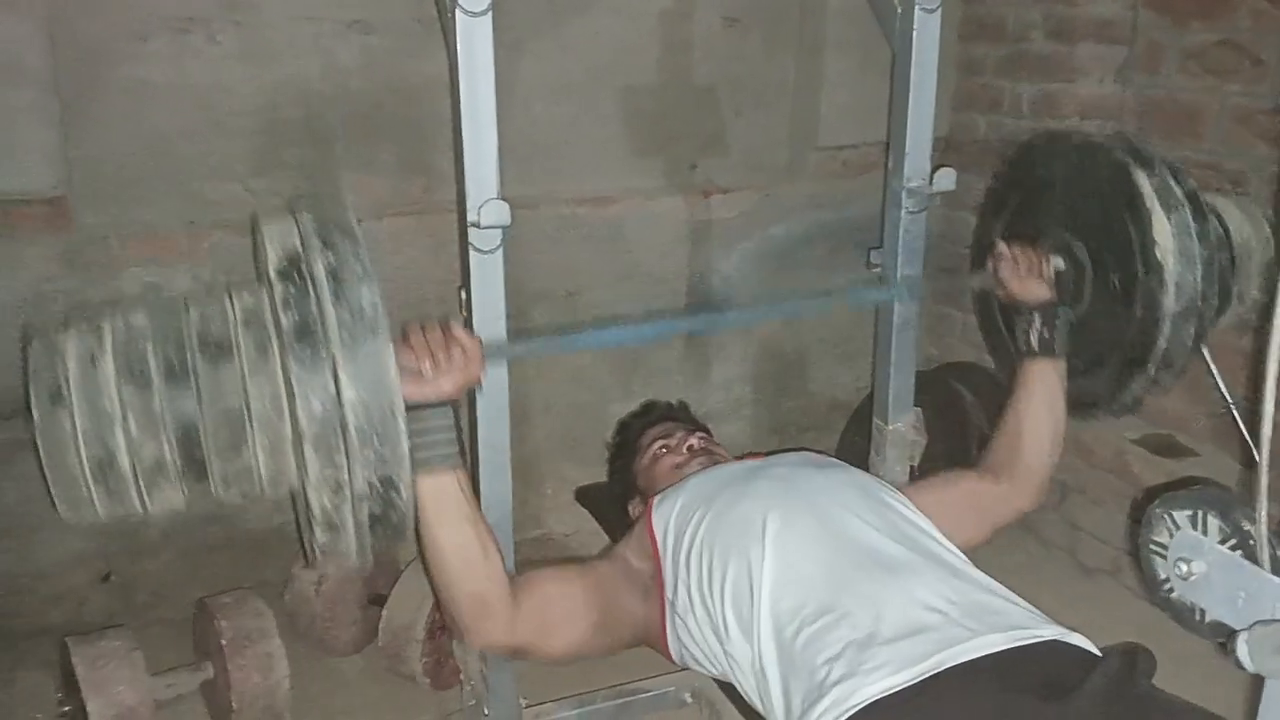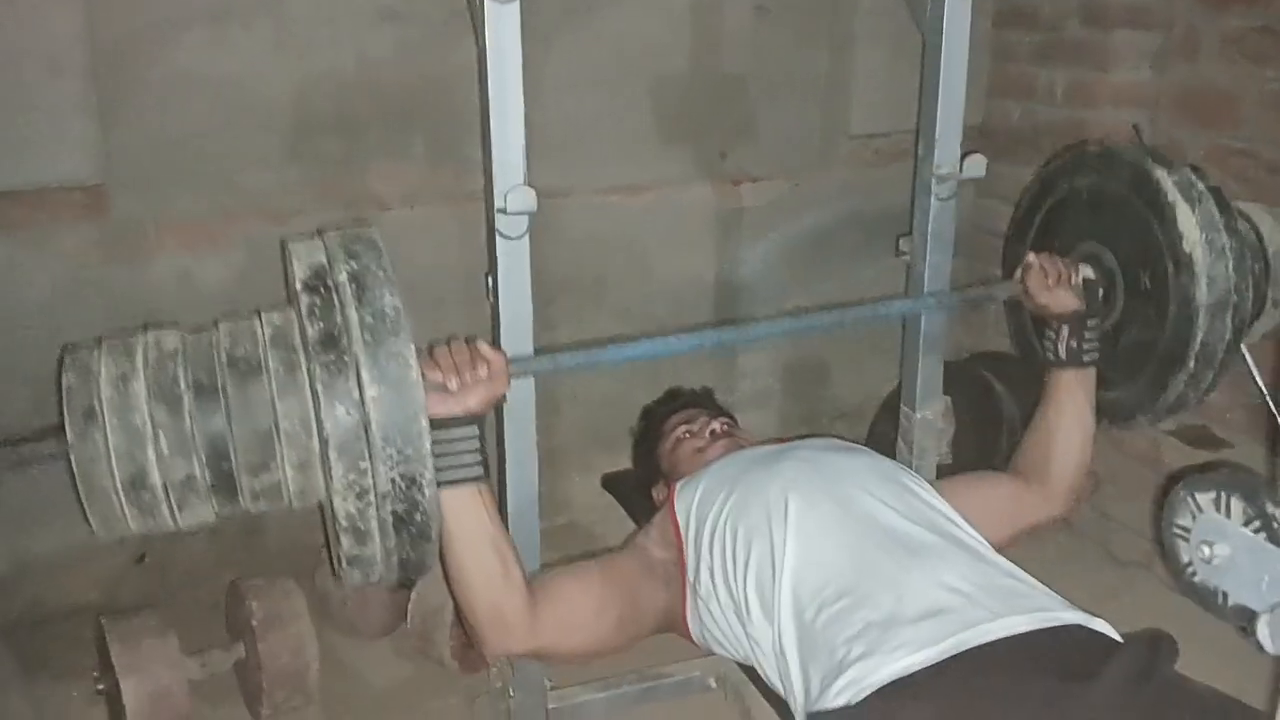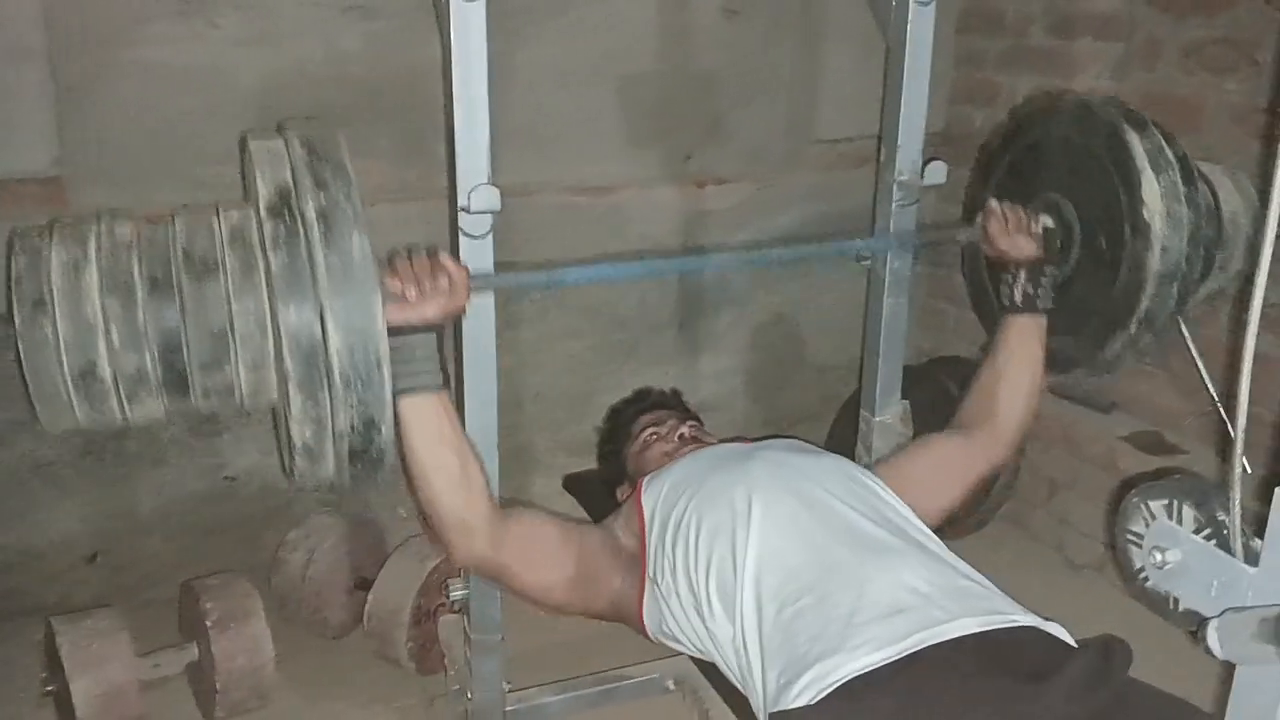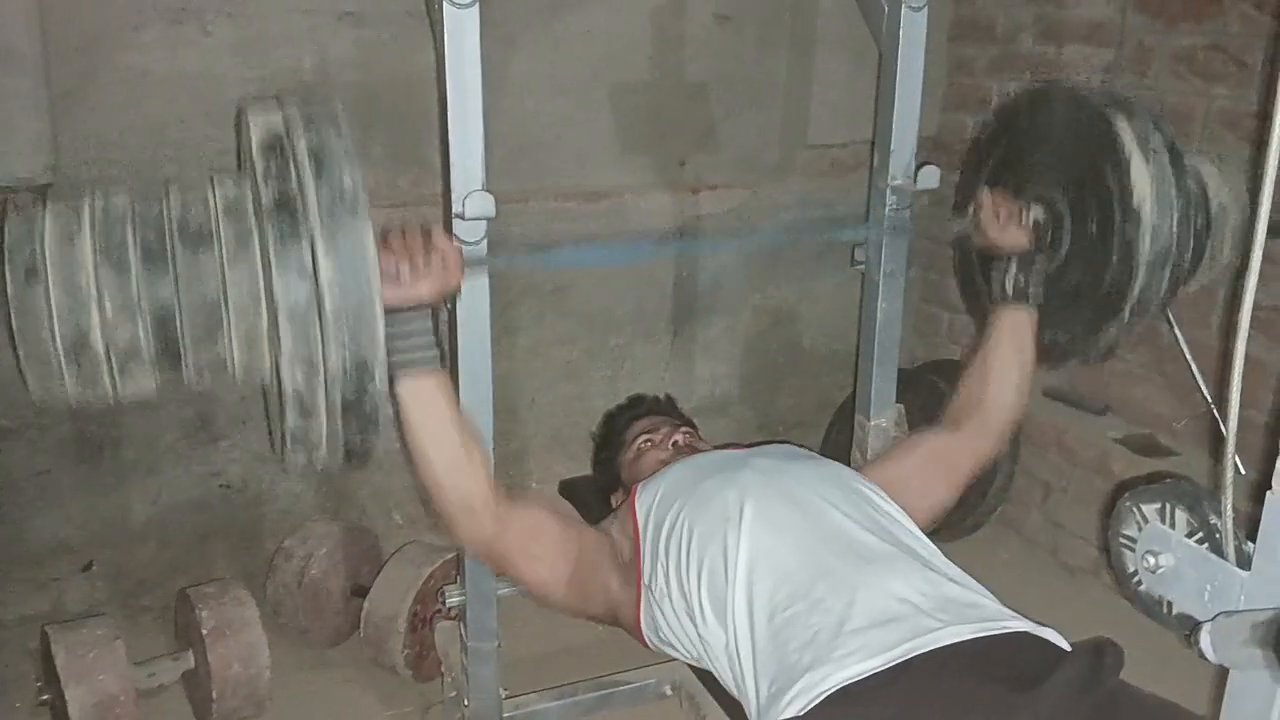
dt=0.5s
person 1, frame 1
left shoulder: (850, 488)
right shoulder: (647, 566)
left elbow: (1014, 478)
right elbow: (489, 611)
left wrist: (1039, 318)
right wrist: (435, 417)
person 1, frame 2
left shoulder: (875, 475)
right shoulder: (671, 551)
left elbow: (1045, 487)
right elbow: (510, 622)
left wrist: (1070, 330)
right wrist: (455, 431)
person 1, frame 3
left shoulder: (838, 476)
right shoulder: (632, 545)
left elbow: (986, 435)
right elbow: (475, 532)
left wrist: (1025, 279)
right wrist: (415, 342)
left hip: (1026, 652)
person 1, frame 4
left shoulder: (830, 483)
right shoulder: (628, 552)
left elbow: (975, 430)
right elbow: (479, 515)
left wrist: (1016, 269)
right wrist: (409, 322)
